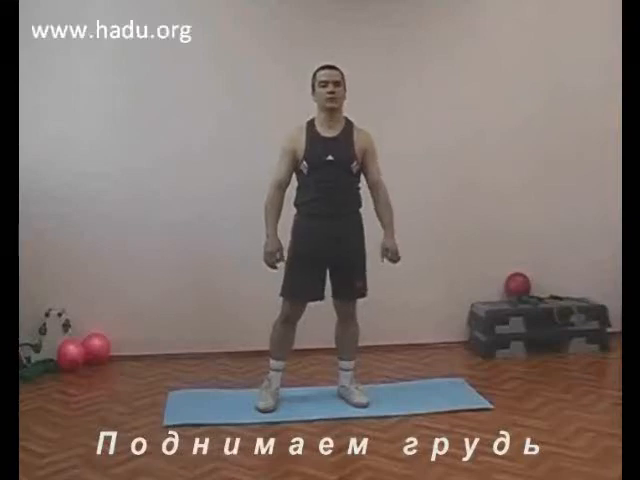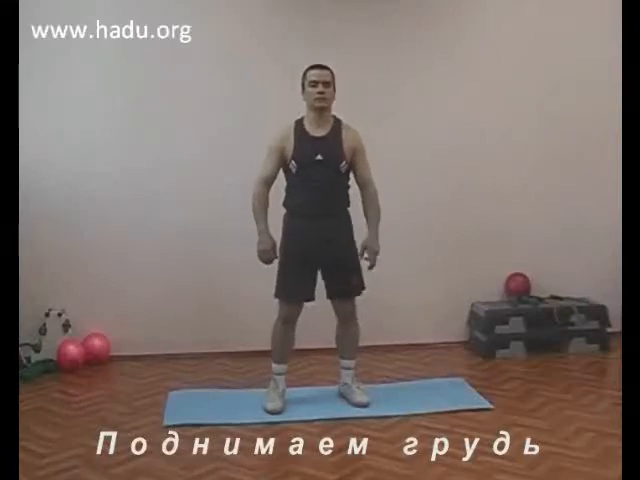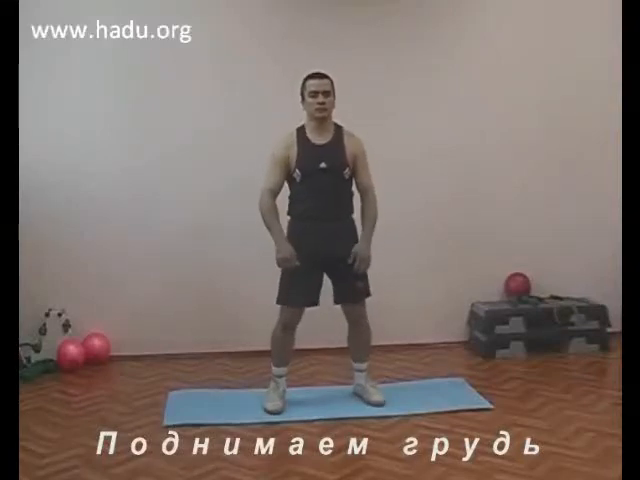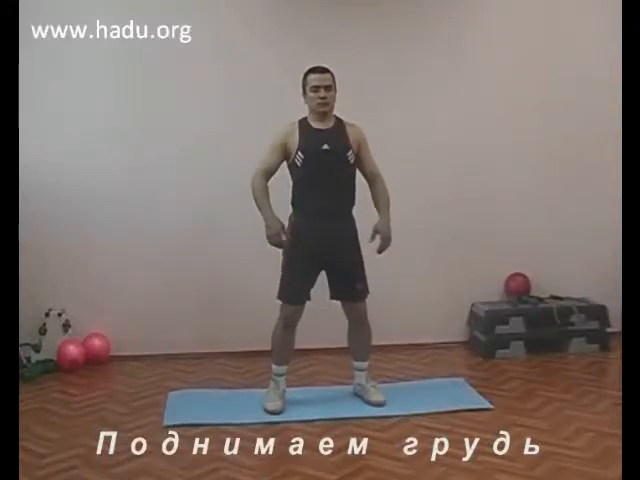
dt=0.4s
person 1, frame 1
left shoulder: (361, 138)
right shoulder: (297, 138)
left elbow: (377, 188)
right elbow: (277, 187)
left wrist: (389, 233)
right wrist: (271, 235)
left hip: (348, 232)
right hip: (308, 231)
left knee: (347, 311)
right knee: (289, 312)
left ankle: (346, 381)
right ankle: (272, 382)
person 1, frame 2
left shoulder: (350, 137)
right shoulder: (286, 137)
left elbow: (367, 187)
right elbow: (262, 185)
left wrist: (373, 234)
right wrist: (263, 232)
left hip: (339, 232)
right hip: (298, 232)
left knee: (347, 311)
right knee: (288, 313)
left ankle: (348, 381)
right ankle: (277, 384)
person 1, frame 3
left shoulder: (352, 143)
right shoulder: (289, 145)
left elbow: (368, 194)
right elbow: (267, 197)
left wrist: (366, 241)
right wrist: (280, 242)
left hip: (343, 237)
right hip: (302, 238)
left knee: (357, 314)
right knee: (288, 317)
left ankle: (362, 380)
right ankle: (277, 385)
person 1, frame 4
left shoulder: (353, 133)
right shoulder: (290, 134)
left elbow: (374, 177)
right elbow: (260, 176)
left wrist: (384, 217)
right wrist: (269, 217)
left hip: (343, 232)
right hip: (303, 233)
left knee: (358, 312)
right knee: (289, 314)
left ankle: (362, 380)
right ankle: (277, 385)
